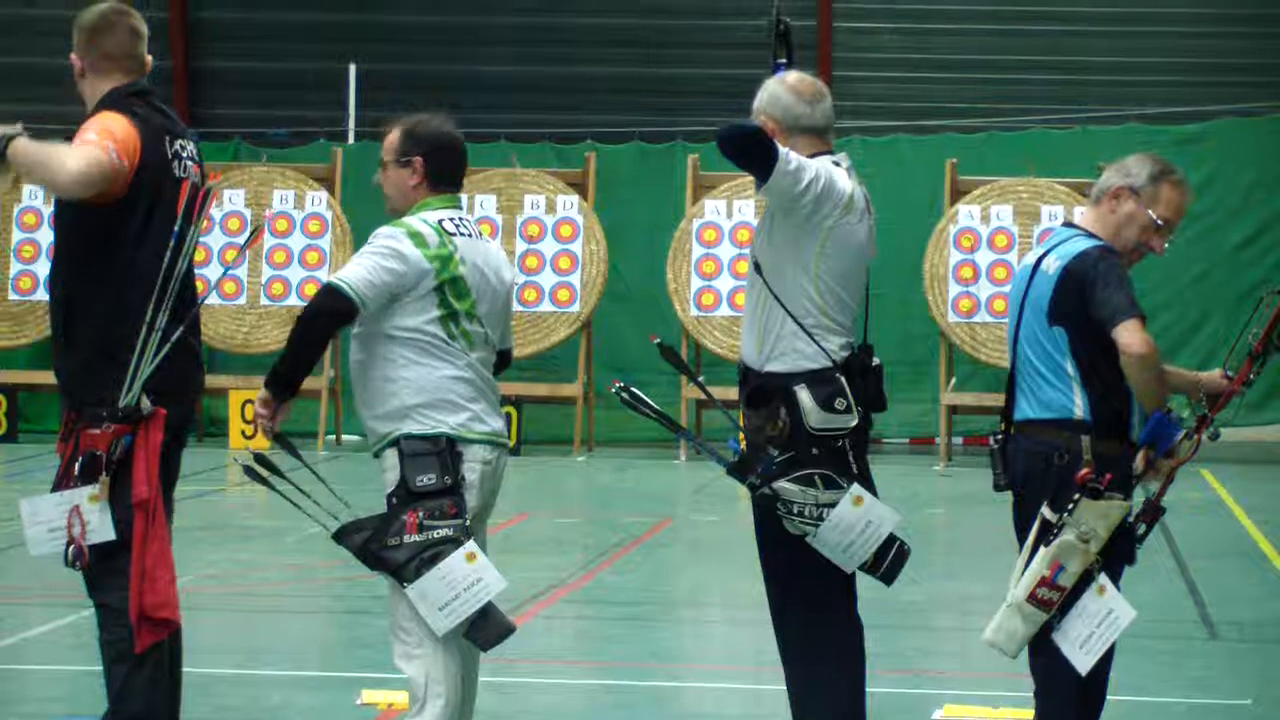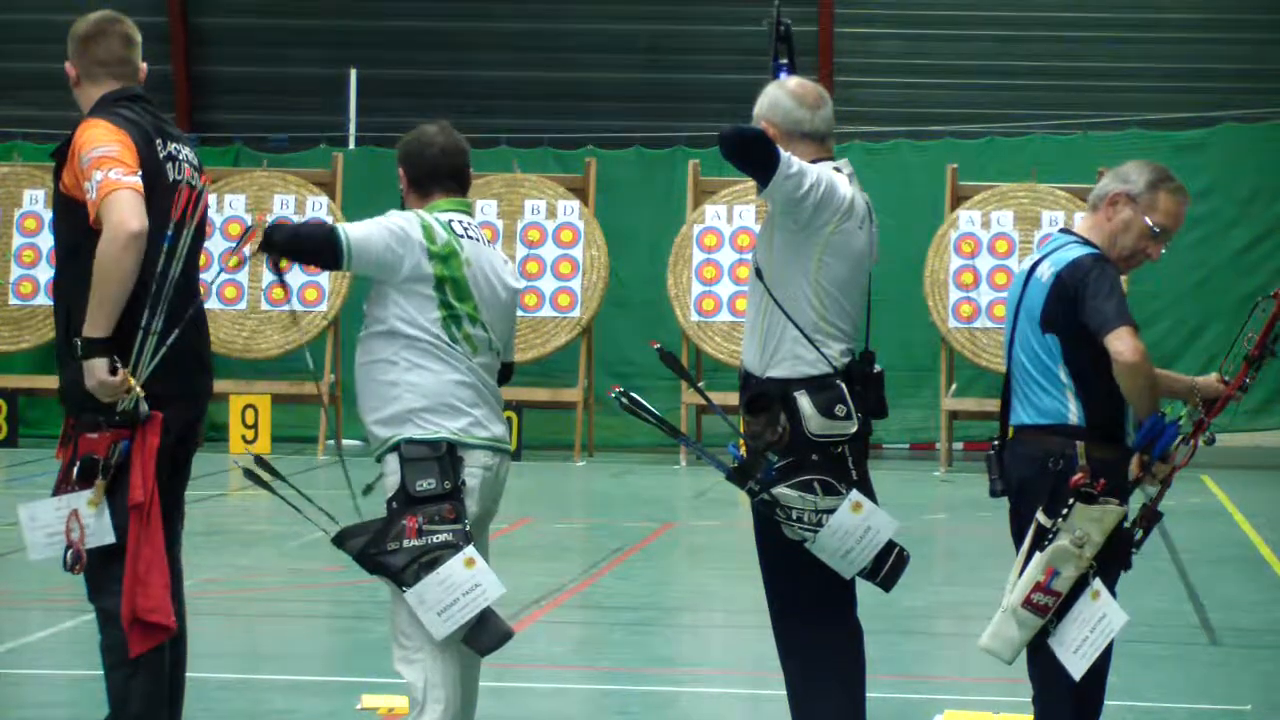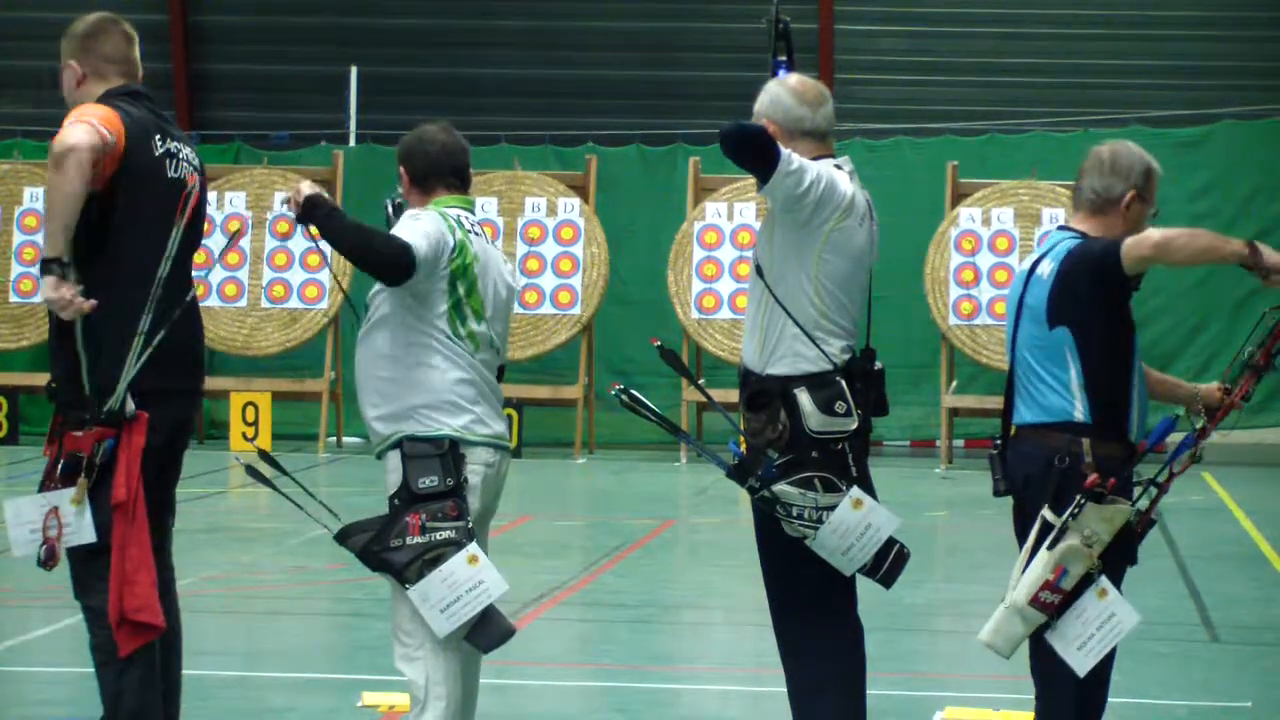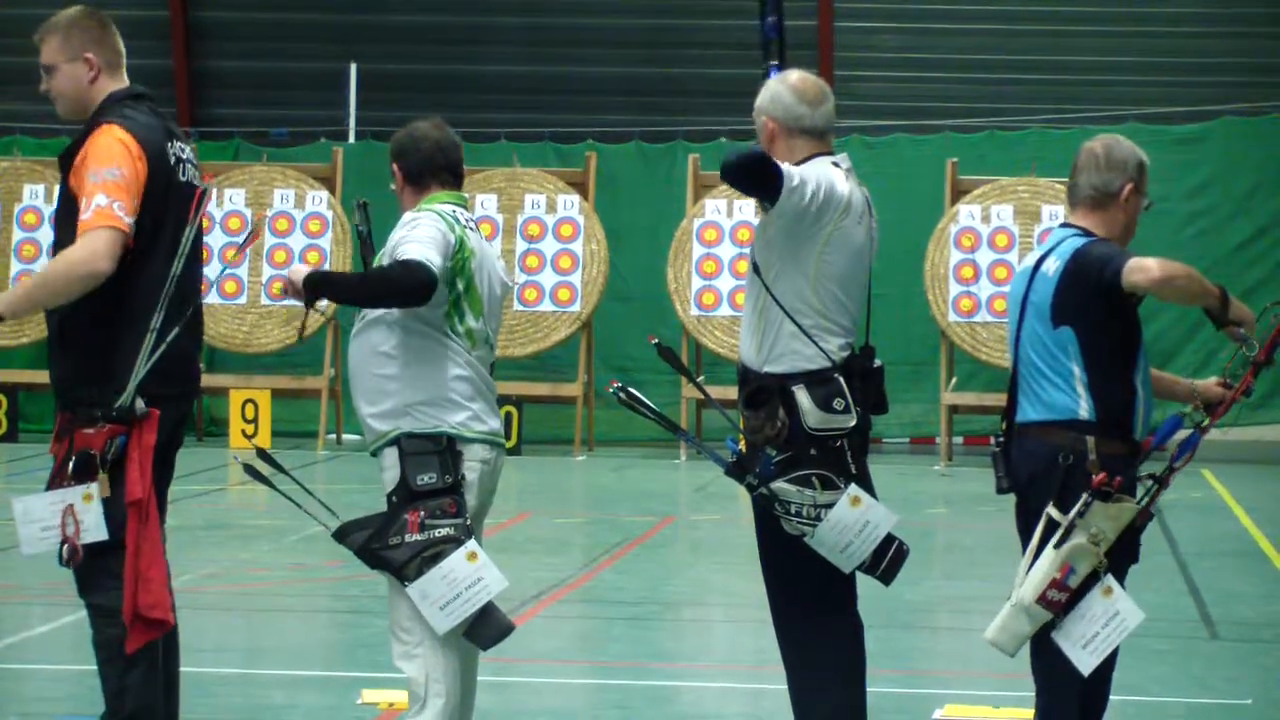
dt=0.7s
person 1, frame 1
left shoulder: (117, 128)
right shoulder: (172, 133)
left elbow: (76, 169)
left hip: (118, 384)
right hip: (161, 376)
left knee: (118, 566)
right knee: (142, 557)
person 1, frame 2
left shoulder: (101, 135)
right shoulder: (173, 141)
left elbow: (126, 228)
left wrist: (94, 344)
left hip: (123, 387)
right hip: (176, 381)
left knee: (120, 573)
right knee: (154, 564)
person 1, frame 3
left shoulder: (100, 118)
right shoulder: (179, 145)
left elbow: (72, 149)
left wrist: (54, 262)
left hip: (114, 387)
right hip: (168, 380)
left knee: (109, 571)
right knee: (147, 562)
person 1, frame 4
left shoulder: (113, 138)
right shoulder: (165, 136)
left elbow: (96, 257)
left hip: (116, 393)
right hip: (153, 384)
left knee: (111, 575)
right knee: (138, 564)
person 2, frame 1
left shoulder: (816, 185)
right shoulder: (840, 187)
left elbow: (736, 140)
left wrist: (764, 137)
left hip: (801, 416)
right hip: (814, 405)
left knee: (813, 595)
right knee: (808, 590)
person 2, frame 2
left shoulder: (816, 191)
right shoulder: (843, 193)
left elbow: (738, 144)
left wrist: (766, 140)
left hip: (803, 421)
right hip: (815, 411)
left knee: (813, 600)
right knee: (810, 596)
person 2, frame 3
left shoulder: (818, 189)
right shoulder: (844, 190)
left elbow: (739, 139)
left wrist: (762, 137)
left hip: (804, 421)
right hip: (816, 410)
left knee: (813, 599)
right knee: (811, 595)
person 2, frame 4
left shoulder: (815, 188)
right shoulder: (841, 186)
left elbow: (743, 169)
left wrist: (752, 155)
left hip: (803, 418)
right hip: (815, 407)
left knee: (812, 592)
right knee: (812, 590)
person 3, frame 1
left shoulder: (406, 239)
right shoulder: (489, 249)
left elbow: (327, 309)
left wrist: (278, 386)
right hip: (476, 447)
left knee: (423, 615)
person 3, frame 2
left shoulder: (411, 234)
right shoulder: (497, 259)
left elbow: (319, 243)
left wrist: (272, 239)
right hip: (479, 451)
left knee: (424, 623)
person 3, frame 3
left shoulder: (433, 226)
right shoulder: (490, 254)
left elbow: (391, 258)
left wrist: (315, 206)
right hip: (473, 447)
left knee: (426, 619)
person 3, frame 4
left shoulder: (428, 222)
right shoulder: (480, 244)
left elbow: (414, 281)
left wrist: (316, 282)
right hip: (465, 443)
left knee: (424, 615)
person 4, frame 1
left shoulder: (1046, 254)
right shoulder: (1094, 260)
right elbow: (1136, 348)
left wrist: (1196, 383)
left hip: (1042, 455)
right hip: (1079, 464)
left knee: (1059, 608)
person 4, frame 2
left shoulder: (1049, 259)
right shoulder: (1088, 268)
right elbow: (1129, 354)
left wrist: (1193, 387)
left hip: (1043, 462)
right hip: (1074, 469)
left knee: (1057, 613)
person 4, frame 3
left shoulder: (1053, 259)
right shoulder: (1084, 261)
right elbow: (1156, 244)
left wrist: (1192, 395)
left hip: (1051, 462)
right hip: (1077, 468)
left knee: (1065, 612)
person 4, frame 4
left shoulder: (1049, 258)
right shoulder: (1087, 259)
right elbow: (1155, 274)
left wrist: (1190, 390)
right wrist: (1223, 303)
left hip: (1050, 458)
right hip: (1082, 465)
left knee: (1066, 613)
